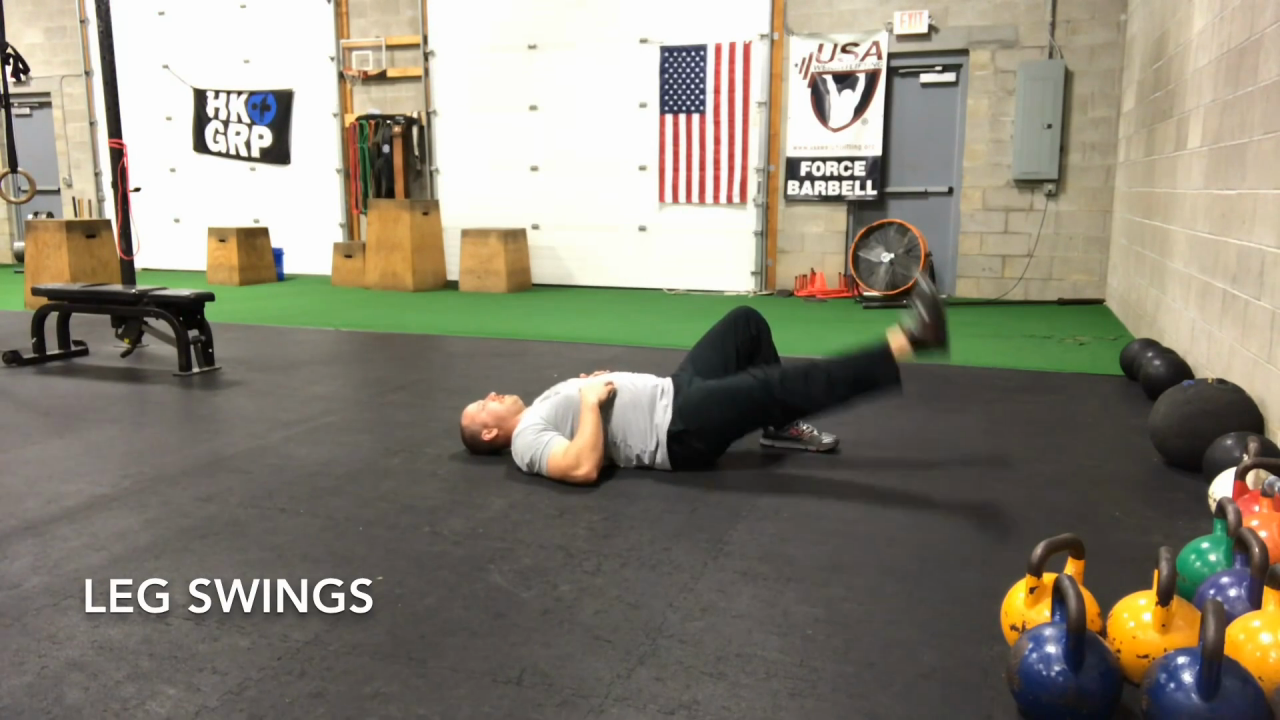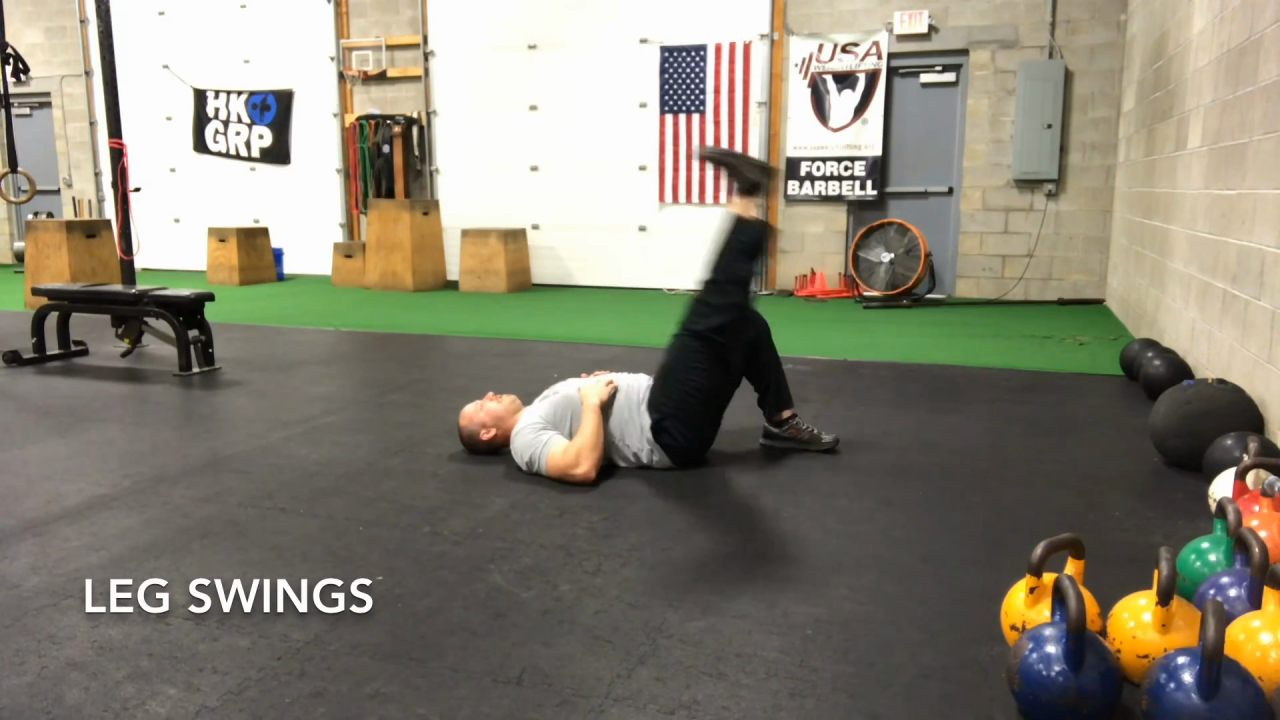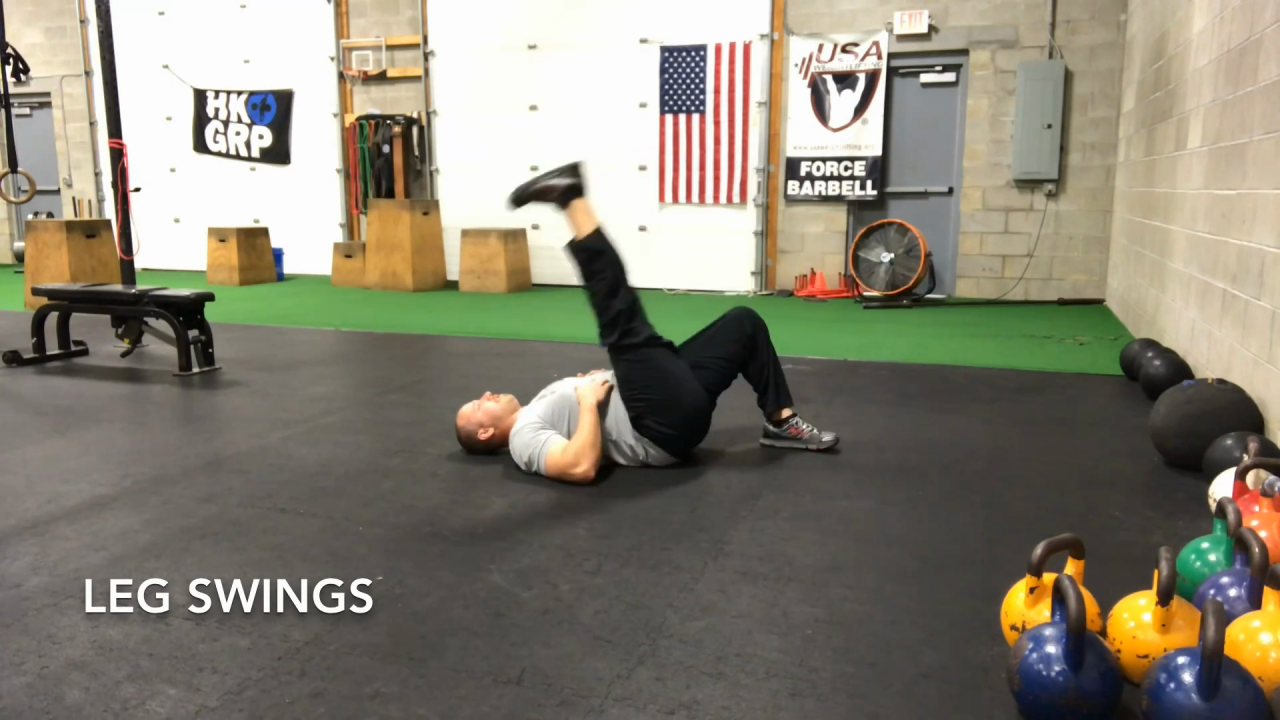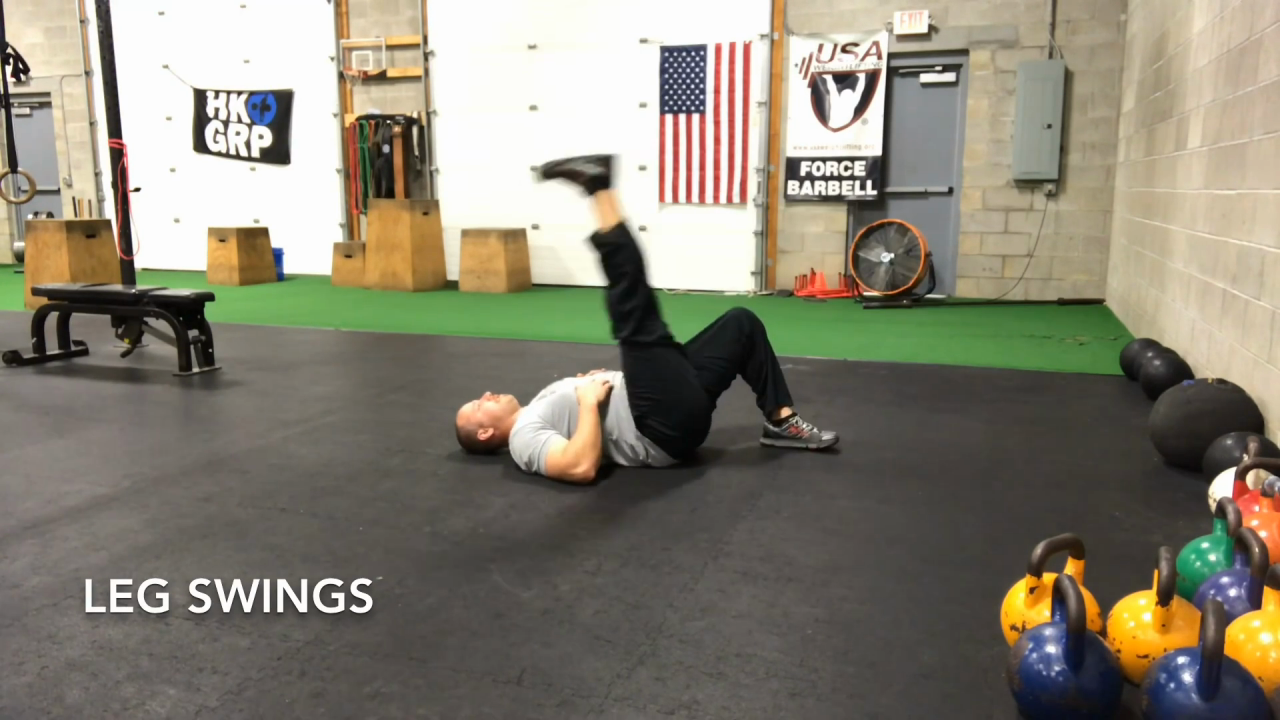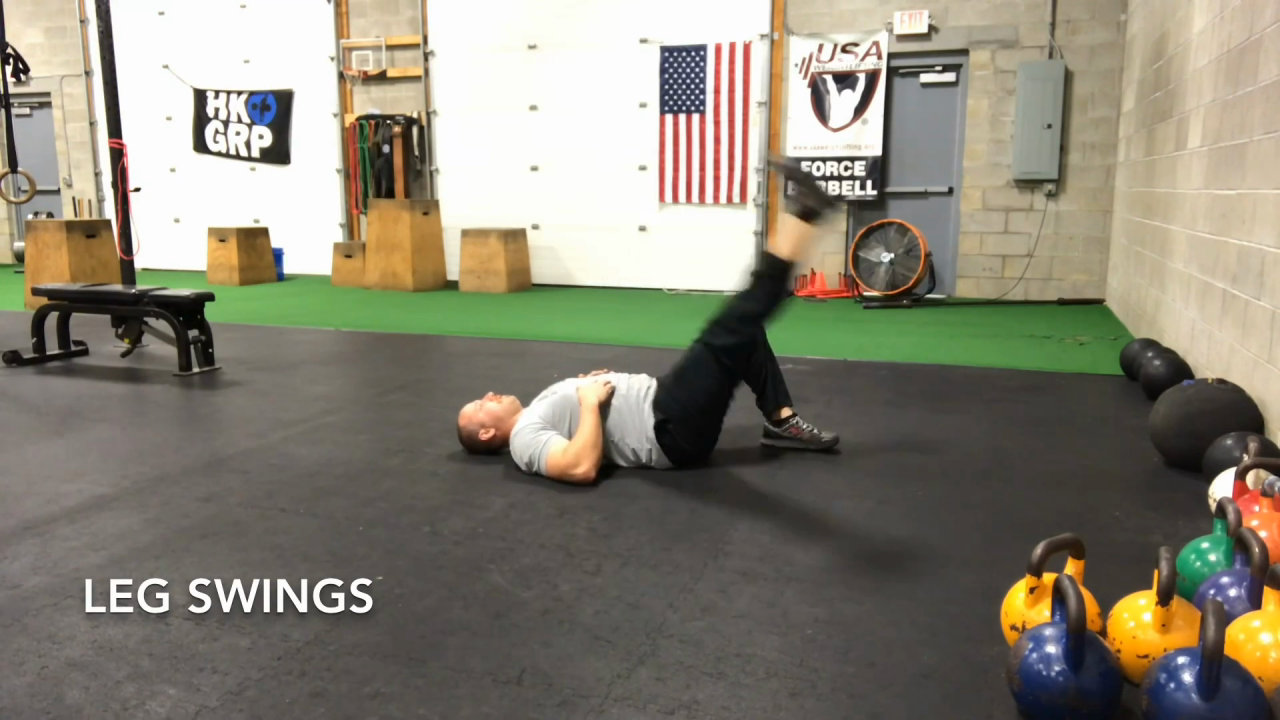
dt=0.3s
person 1, frame 1
left shoulder: (542, 407)
right shoulder: (527, 440)
right elbow: (585, 466)
left wrist: (591, 384)
right wrist: (591, 401)
left hip: (674, 392)
right hip: (680, 431)
left knee: (746, 322)
right knee: (776, 387)
left ankle: (784, 426)
right ankle: (903, 342)
person 1, frame 2
left shoulder: (537, 414)
right shoulder: (526, 438)
right elbow: (583, 467)
left wrist: (597, 384)
right wrist: (592, 401)
left hip: (672, 413)
right hip: (675, 432)
left knee: (743, 321)
right knee: (706, 324)
left ankle: (783, 424)
right ankle: (747, 197)
person 1, frame 3
left shoulder: (536, 411)
right shoulder: (524, 437)
right elbow: (583, 467)
left wrist: (597, 382)
right wrist: (588, 402)
left hip: (674, 405)
right hip: (668, 422)
left knee: (743, 323)
right knee: (623, 325)
left ankle: (782, 422)
person 1, frame 4
left shoulder: (538, 410)
right shoulder: (525, 438)
right elbow: (582, 467)
left wrist: (598, 383)
right wrist: (590, 400)
left hip: (672, 410)
right hip: (667, 425)
left knee: (740, 323)
right knee: (637, 322)
left ankle: (781, 422)
person 1, frame 5
left shoulder: (536, 414)
right shoulder: (526, 439)
right elbow: (583, 466)
left wrist: (597, 384)
right wrist: (591, 401)
left hip: (657, 402)
right hip: (676, 432)
left knee: (744, 325)
right knee: (727, 335)
left ankle: (783, 422)
right ankle: (799, 216)
